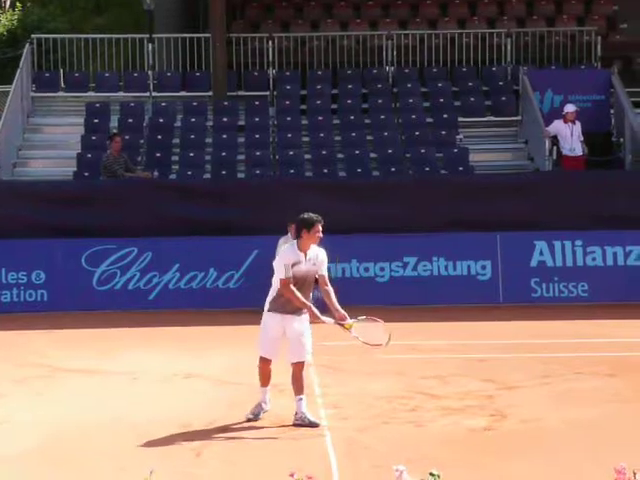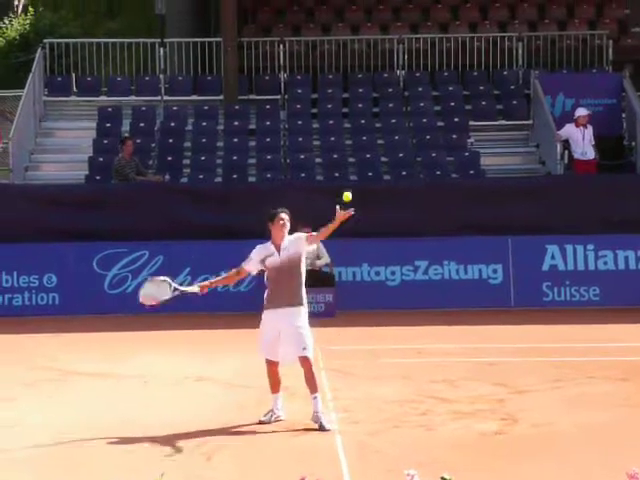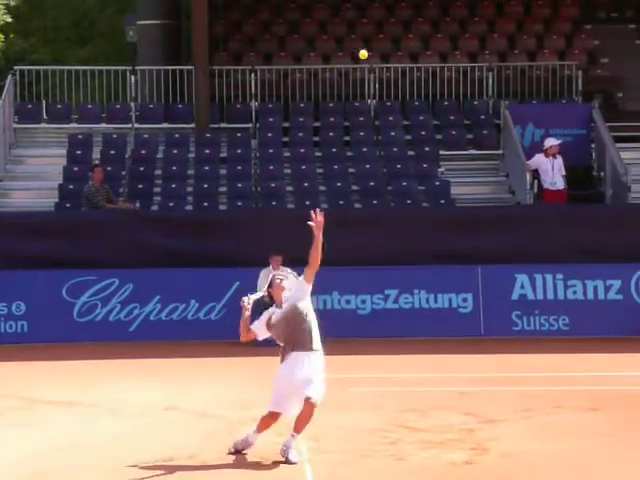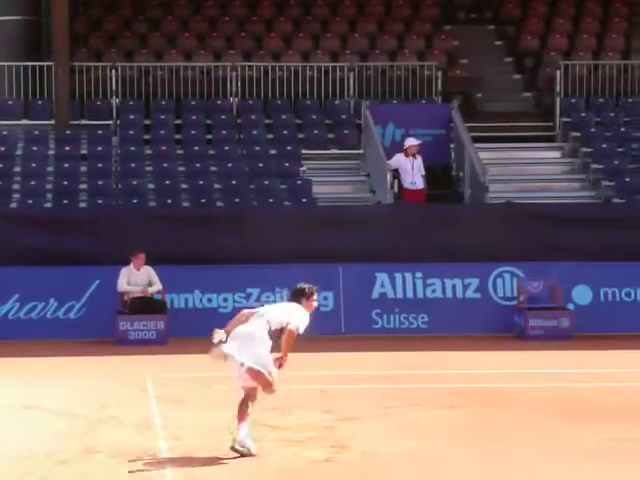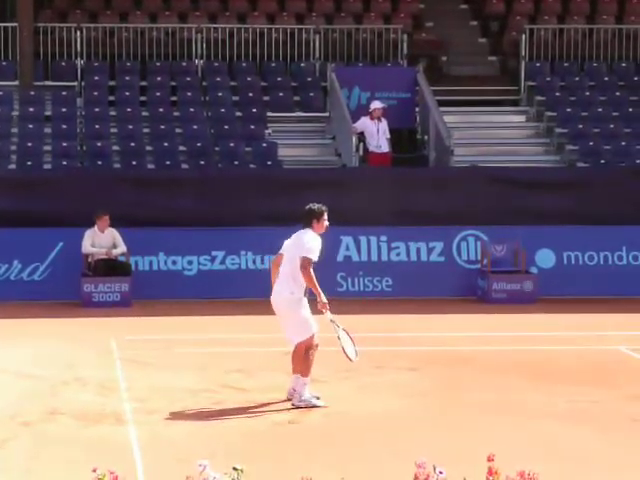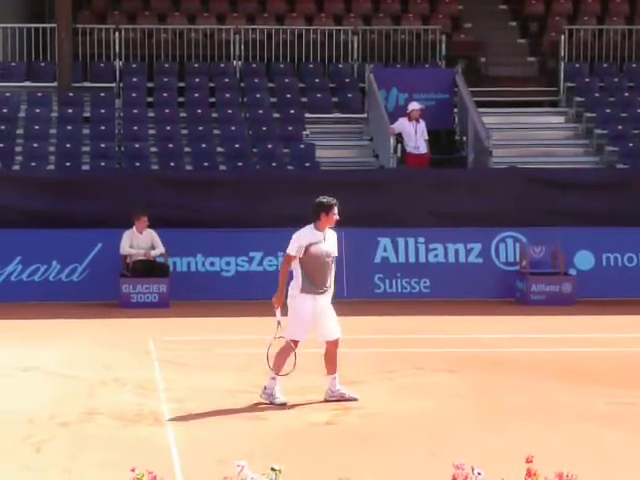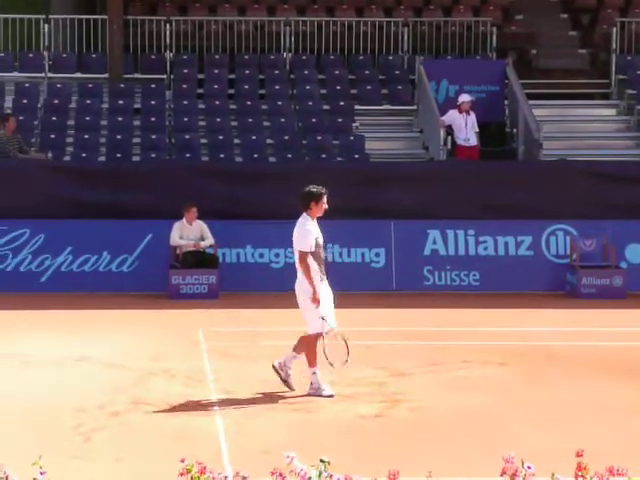
dt=0.7s
person 1, frame 1
left shoulder: (319, 255)
right shoulder: (285, 254)
left elbow: (325, 285)
right elbow: (287, 288)
left wrist: (337, 309)
right wrist: (310, 307)
left hip: (300, 316)
right hip: (275, 313)
left knee: (299, 365)
right knee: (264, 361)
left ankle: (301, 412)
right ankle: (264, 401)
person 1, frame 2
left shoulder: (297, 240)
right shoulder: (260, 252)
left elbow: (319, 235)
right elbow: (239, 273)
left wrist: (338, 220)
right wrist: (211, 282)
left hip: (296, 313)
right hip: (272, 314)
left knee: (306, 360)
right knee: (271, 363)
left ankle: (317, 412)
right ankle: (277, 408)
person 1, frame 3
left shoulder: (299, 293)
right shoulder: (269, 316)
left elbow: (313, 265)
right elbow: (245, 336)
left wrist: (318, 233)
right wrist: (246, 313)
left hip: (312, 360)
right hip: (290, 364)
left knee: (310, 404)
right knee: (274, 414)
left ankle: (289, 445)
right ankle: (249, 440)
person 1, frame 4
left shoulder: (276, 307)
right shoulder: (302, 314)
left elbow: (245, 314)
right elbow: (290, 332)
left wrist: (225, 332)
right wrist: (283, 357)
left hip: (240, 333)
right hip: (256, 336)
left knee: (251, 392)
right knee: (268, 386)
left ankle: (242, 438)
person 1, frame 5
left shoulder: (295, 238)
right shoulder: (313, 239)
left elbow: (276, 263)
right elbow: (305, 268)
left wrist: (276, 289)
right wrist: (320, 295)
left hip: (279, 295)
right hip: (291, 297)
left knee: (302, 343)
right knee: (311, 344)
left ankle: (296, 389)
right ankle: (301, 395)
person 1, frame 6
left shoulder: (332, 236)
right shoulder: (303, 236)
right elbow: (287, 263)
left wrist: (330, 286)
right wrist: (280, 292)
left hip: (322, 297)
right hip: (302, 297)
left knee: (333, 341)
right knee: (292, 343)
left ankle: (334, 389)
right ankle: (270, 388)
person 1, frame 7
left shoulder: (311, 223)
right shoulder: (306, 227)
right elbow: (304, 260)
right wrist: (314, 290)
left hip: (320, 284)
right hip: (311, 287)
left knee: (318, 331)
right knee: (313, 333)
left ankle: (285, 364)
right ankle: (315, 382)
